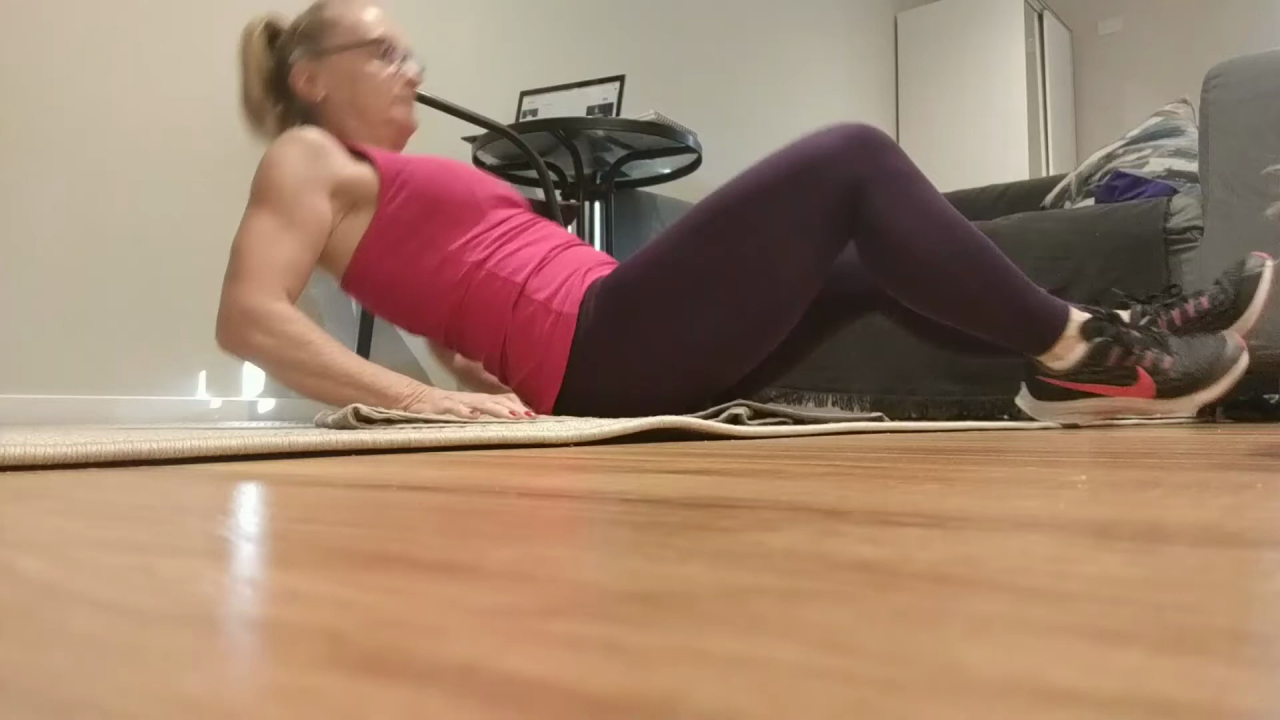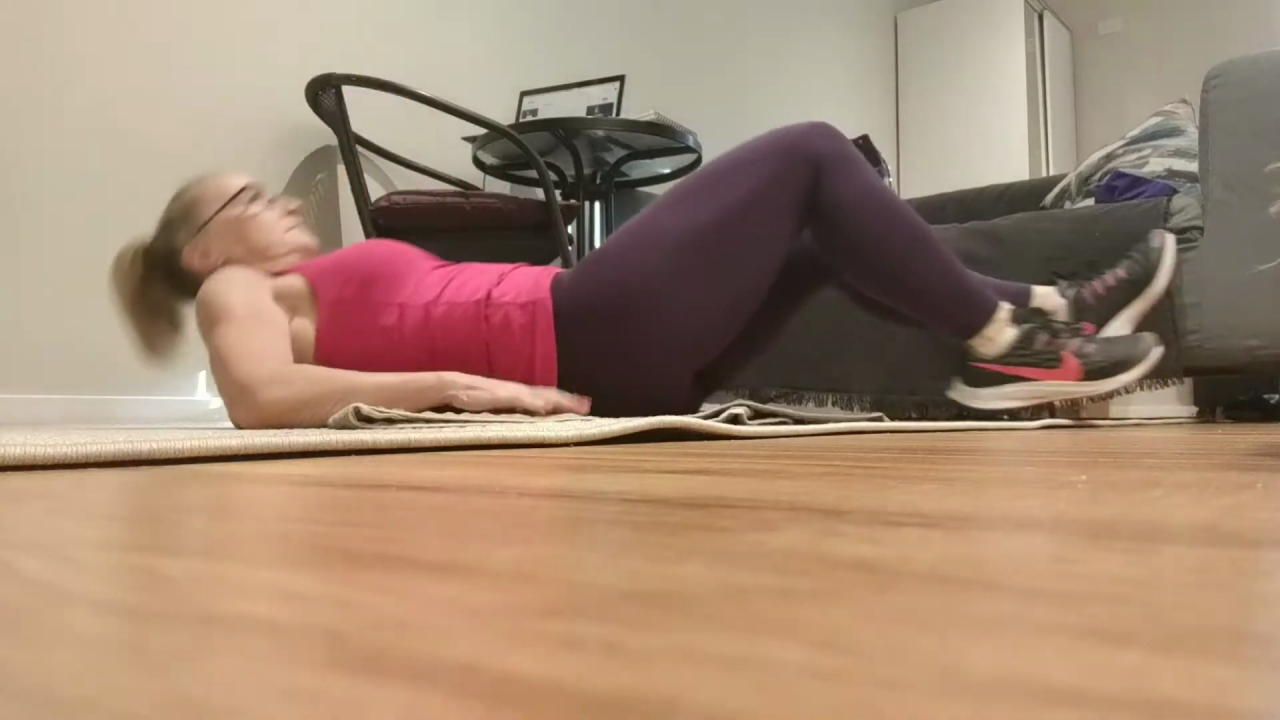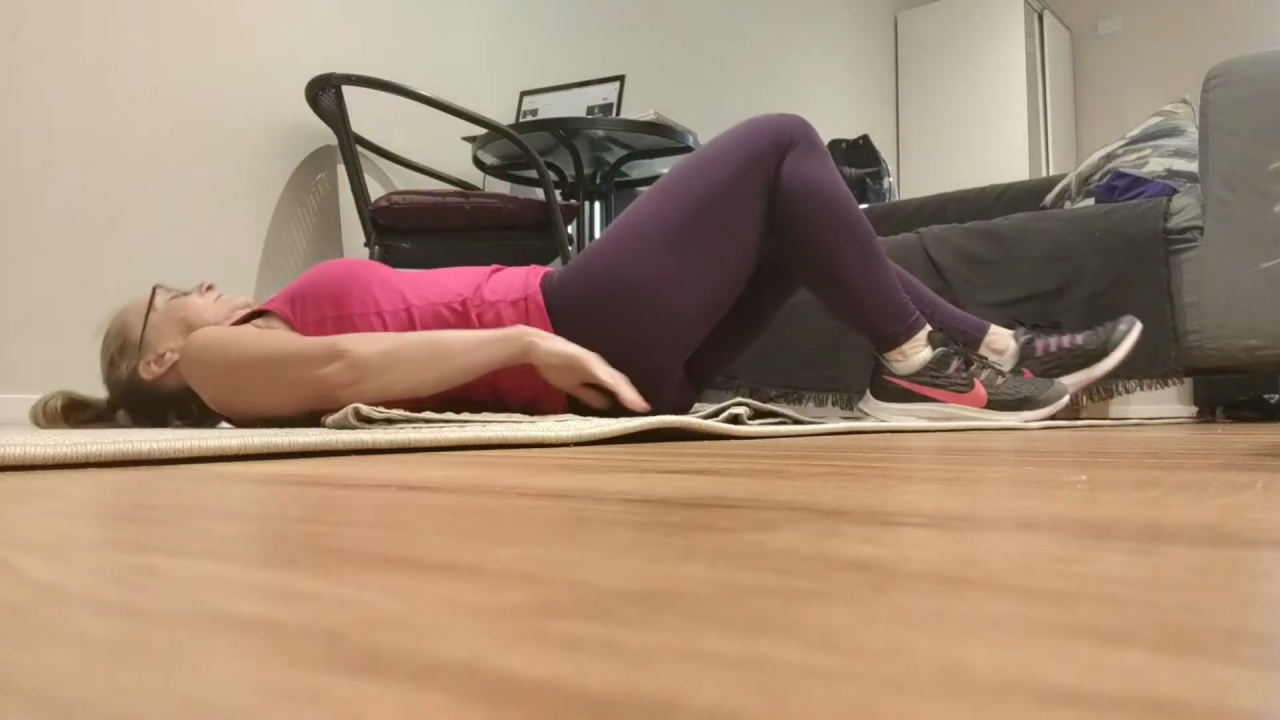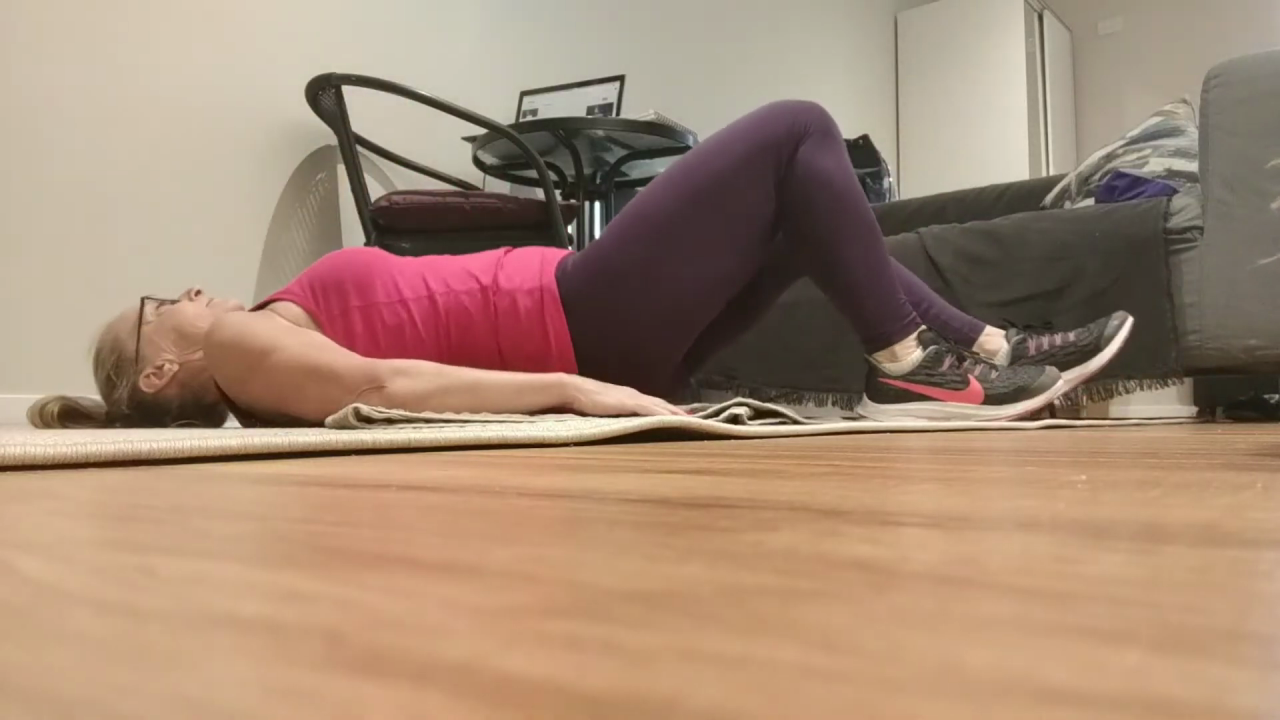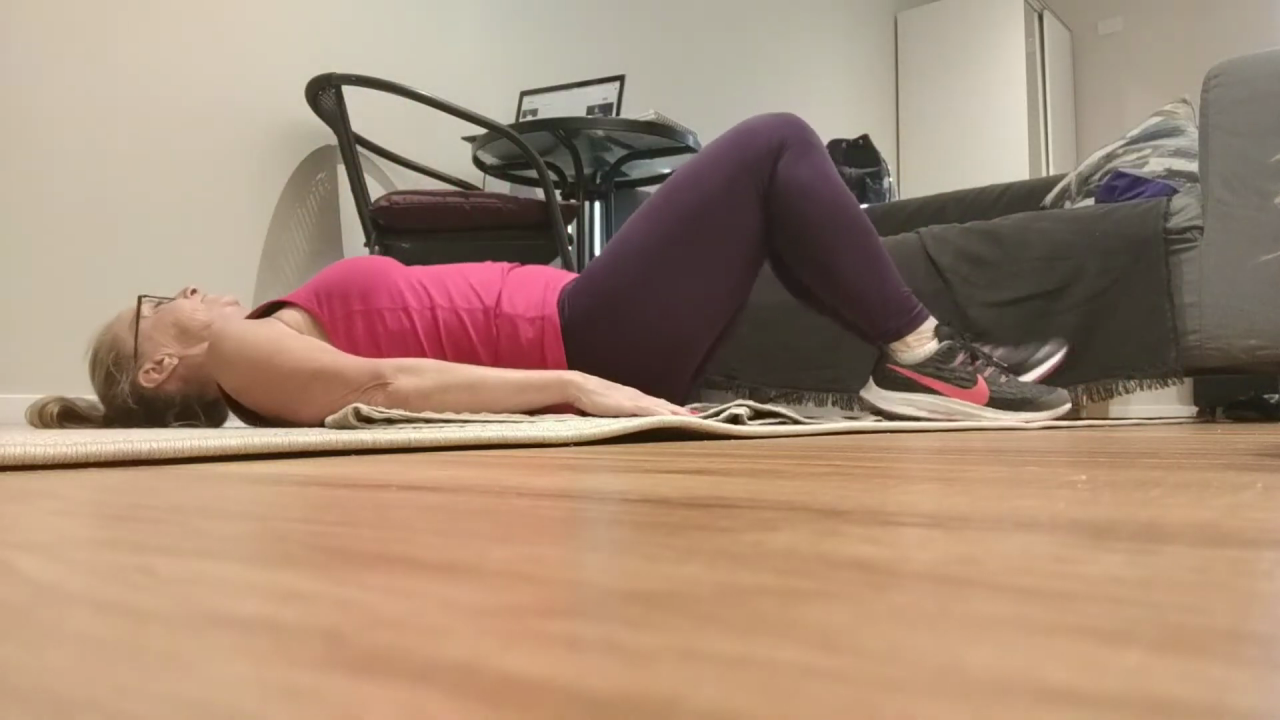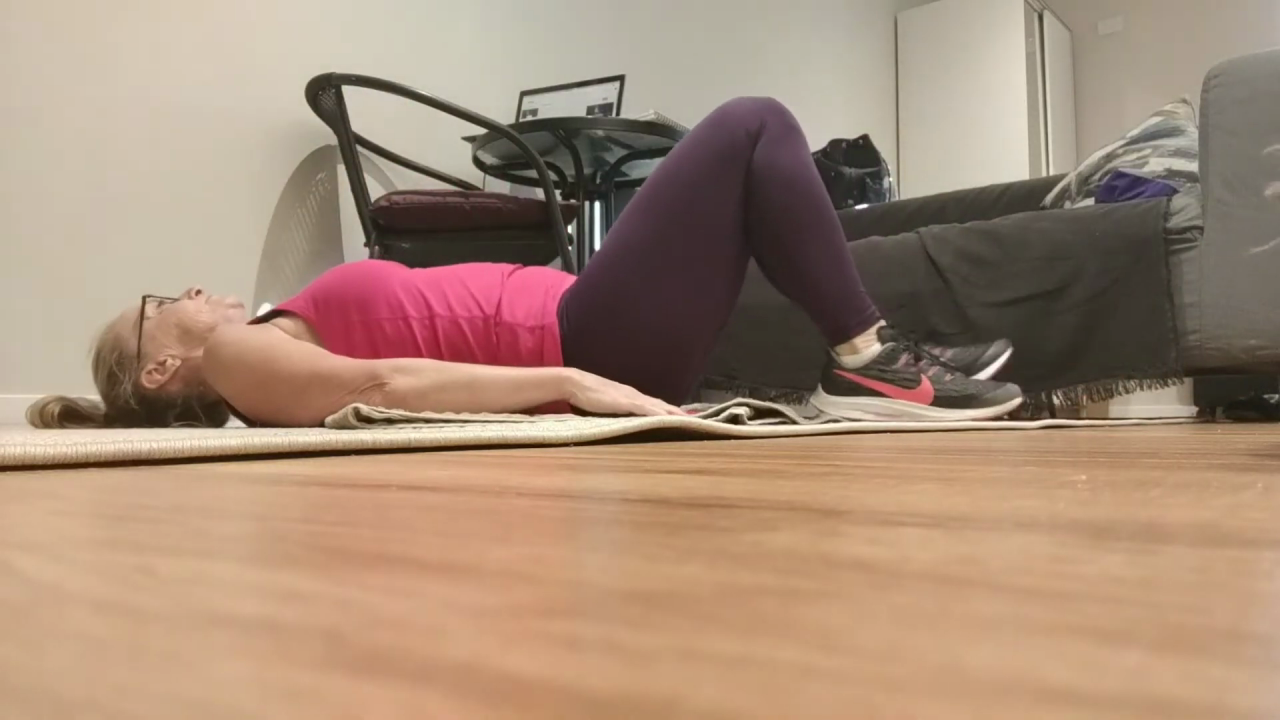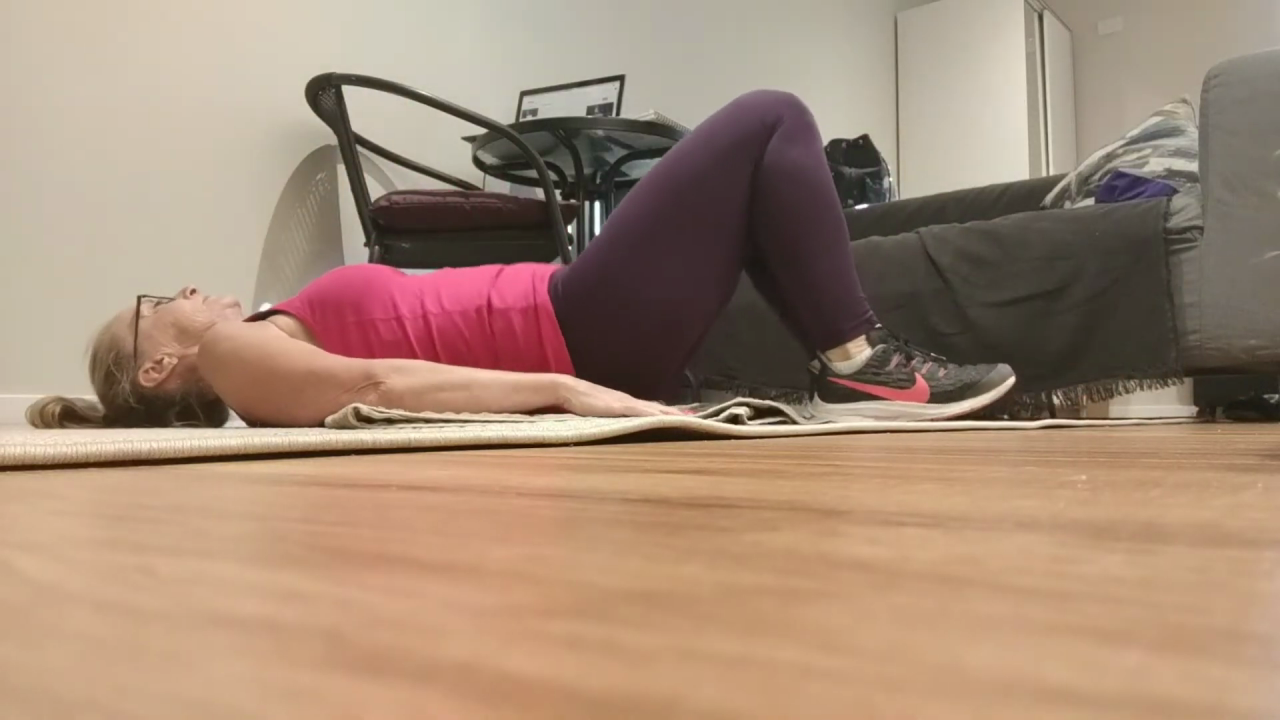
dt=0.4s
person 1, frame 1
left shoulder: (401, 175)
right shoulder: (310, 162)
left elbow: (468, 322)
right elbow: (250, 320)
right wrist: (415, 398)
left hip: (610, 348)
right hip: (598, 361)
left knee: (876, 260)
right knee: (852, 160)
left ankle: (1108, 337)
right ankle: (1077, 361)
person 1, frame 2
left shoulder: (322, 292)
right shoulder: (245, 303)
right elbow: (263, 402)
right wrist: (460, 385)
left hip: (599, 350)
right hip: (588, 343)
left knee: (822, 235)
right knee: (812, 152)
left ankle: (1039, 315)
right ankle: (1005, 349)
person 1, frame 3
left shoulder: (275, 333)
right shoulder: (224, 359)
right elbow: (347, 371)
right wrist: (531, 343)
left hip: (585, 342)
right hip: (581, 325)
left knee: (800, 227)
right knee: (784, 141)
left ankle: (997, 349)
right ankle: (916, 368)
person 1, frame 4
left shoulder: (273, 338)
right shoulder: (249, 352)
right elbow: (387, 387)
right wrist: (575, 389)
left hip: (592, 324)
right hip: (588, 326)
left knee: (807, 211)
right knee: (798, 130)
left ankle: (991, 350)
right ankle: (907, 367)
person 1, frame 5
left shoulder: (273, 334)
right shoulder: (249, 358)
right elbow: (390, 384)
right wrist: (572, 386)
left hip: (584, 332)
right hip: (591, 343)
left knee: (769, 193)
right knee: (775, 145)
left ankle: (927, 353)
right ankle: (918, 364)
person 1, frame 6
left shoulder: (273, 342)
right shoulder: (246, 366)
right elbow: (387, 386)
right wrist: (572, 384)
left hip: (576, 323)
right hip: (590, 345)
left knee: (747, 155)
right knee: (753, 126)
left ankle: (876, 357)
right ankle: (863, 364)
person 1, frame 7
left shoulder: (266, 343)
right shoulder: (236, 361)
right elbow: (386, 388)
right wrist: (565, 388)
left hip: (579, 332)
right hip: (581, 334)
left knee: (760, 163)
right knee: (774, 121)
left ankle: (851, 360)
right ankle: (858, 368)
